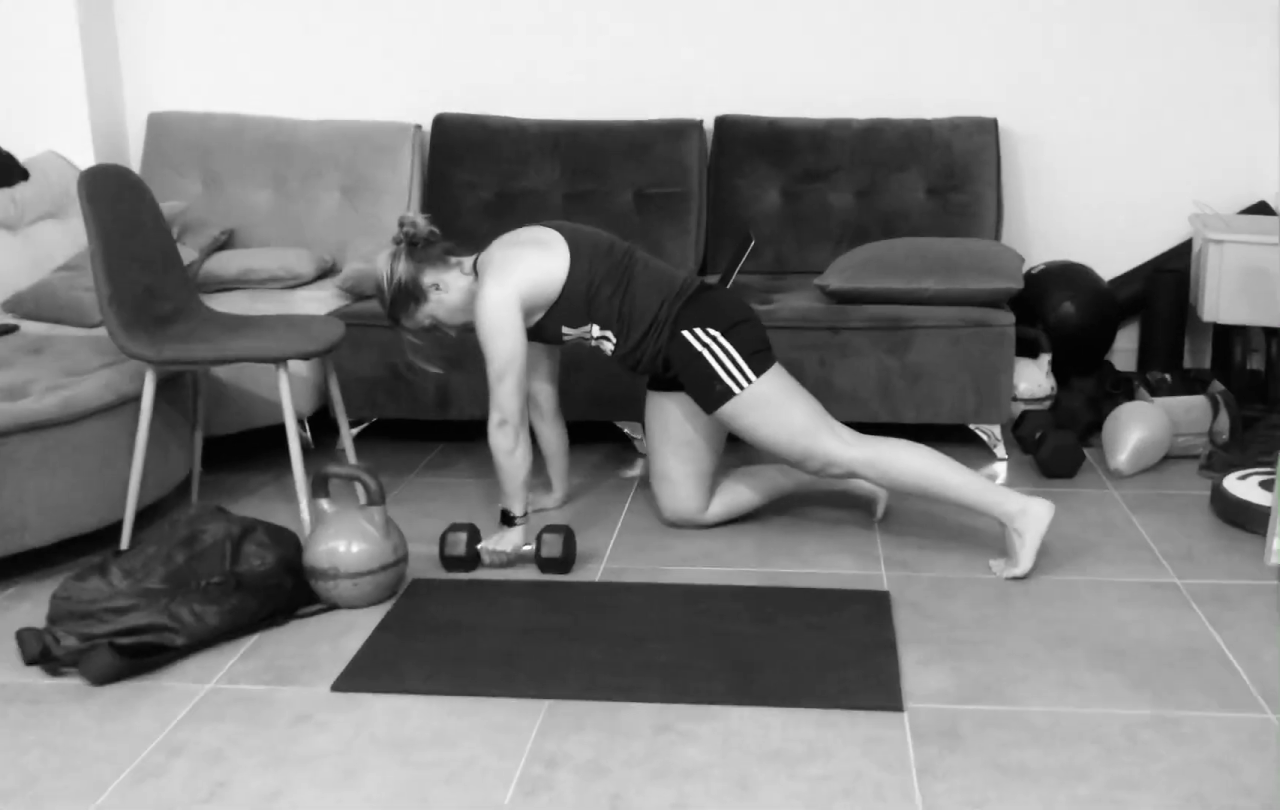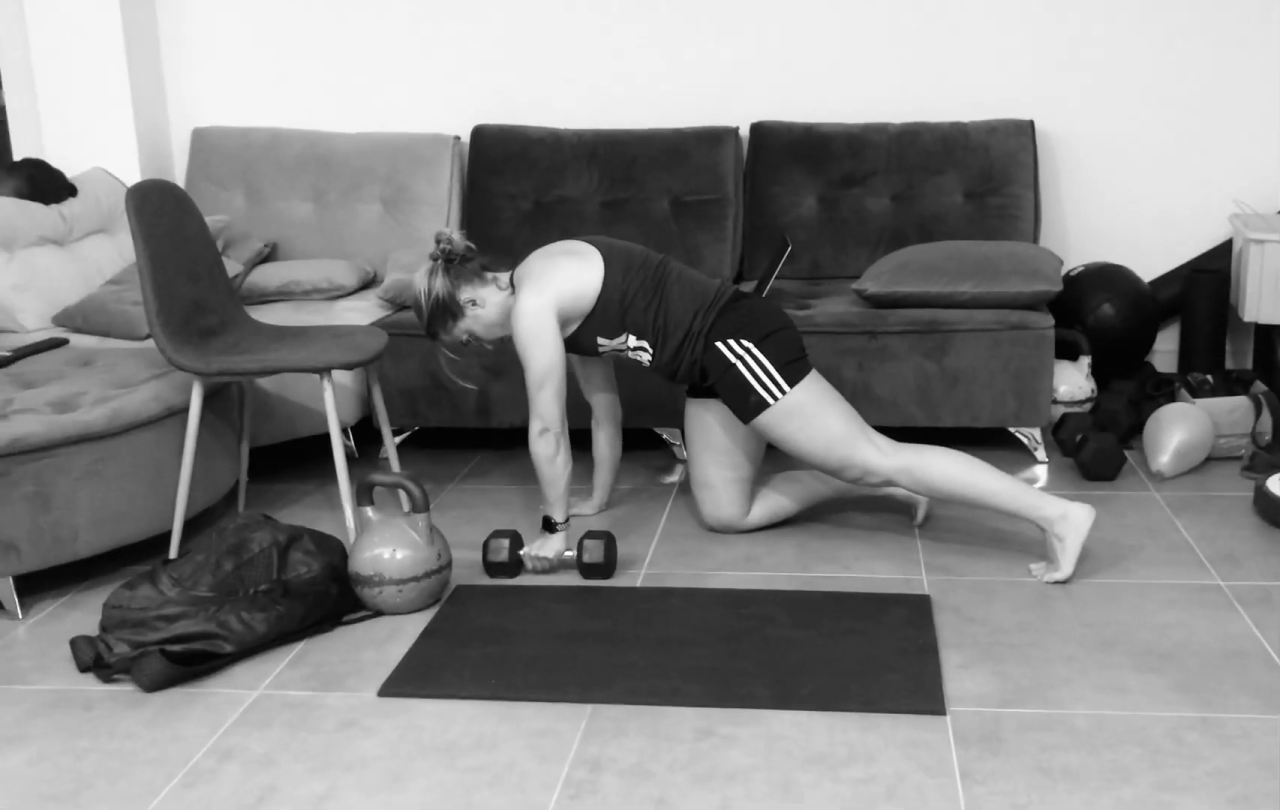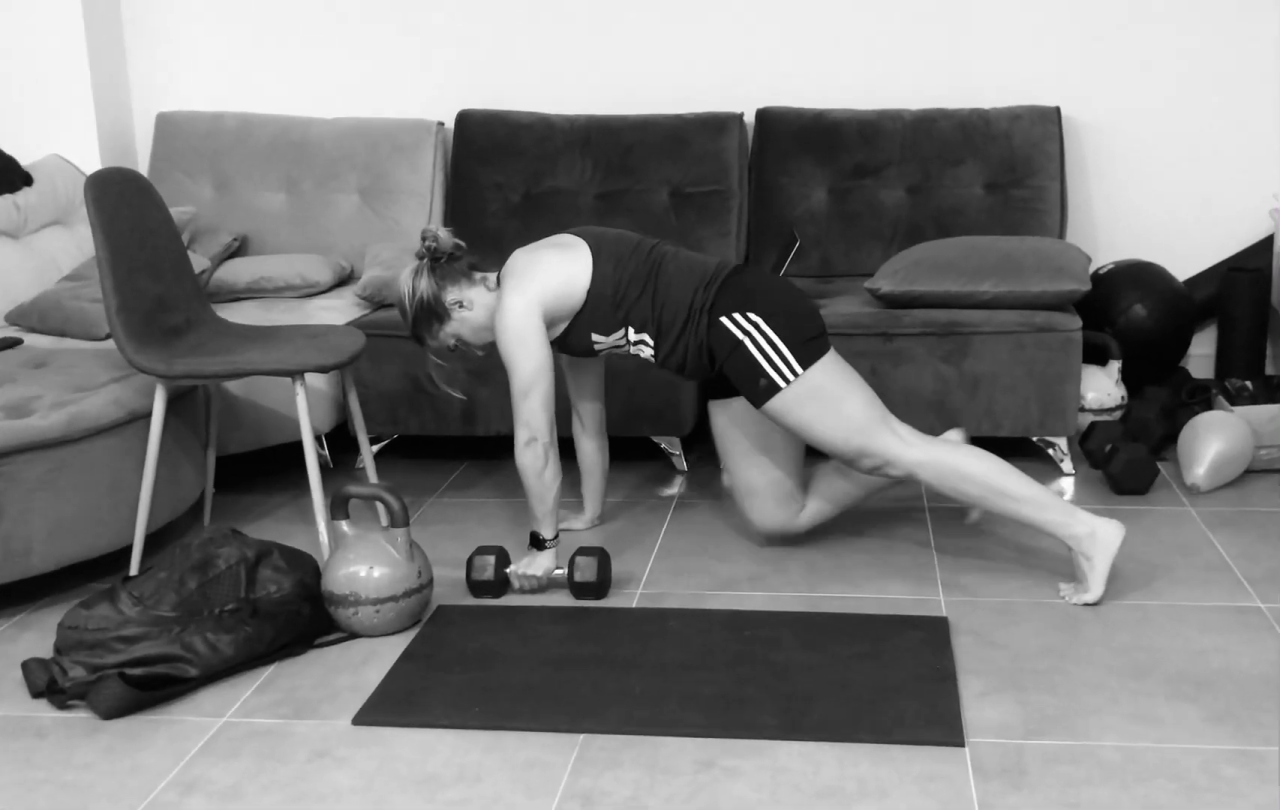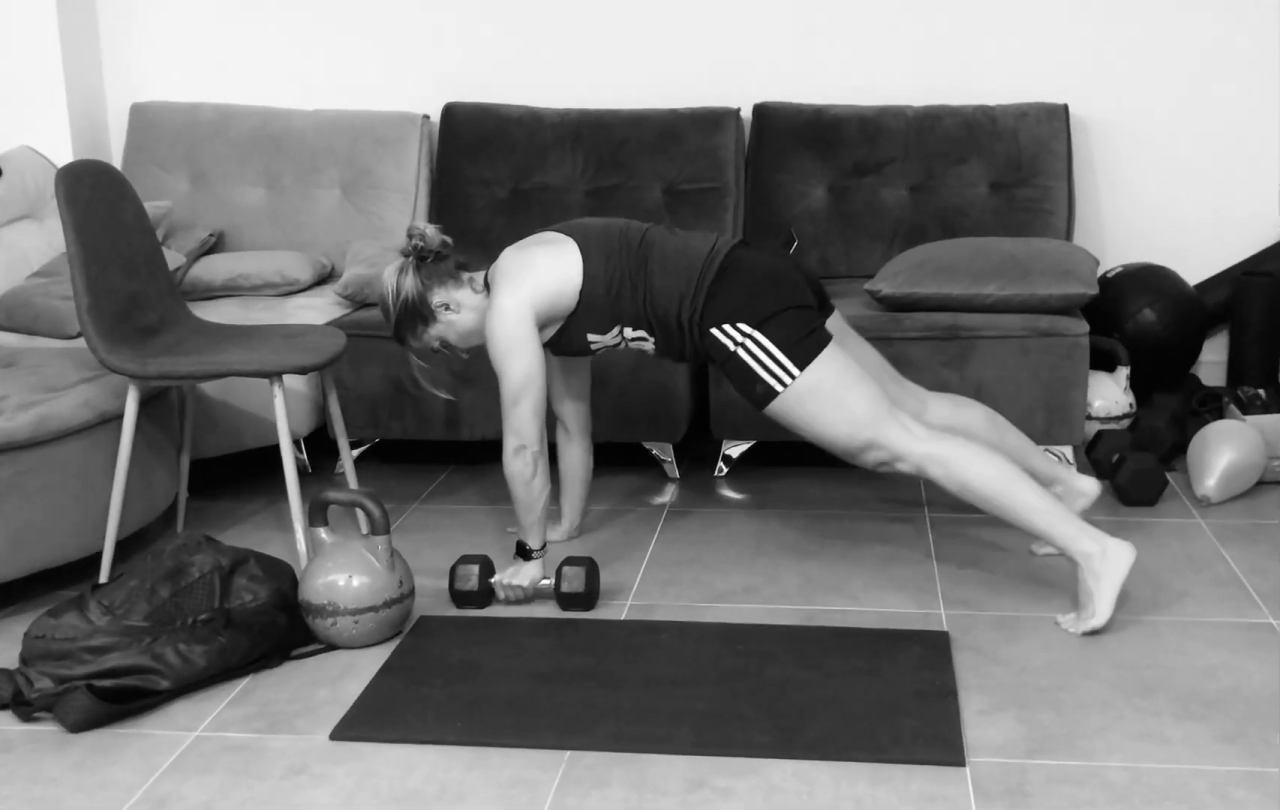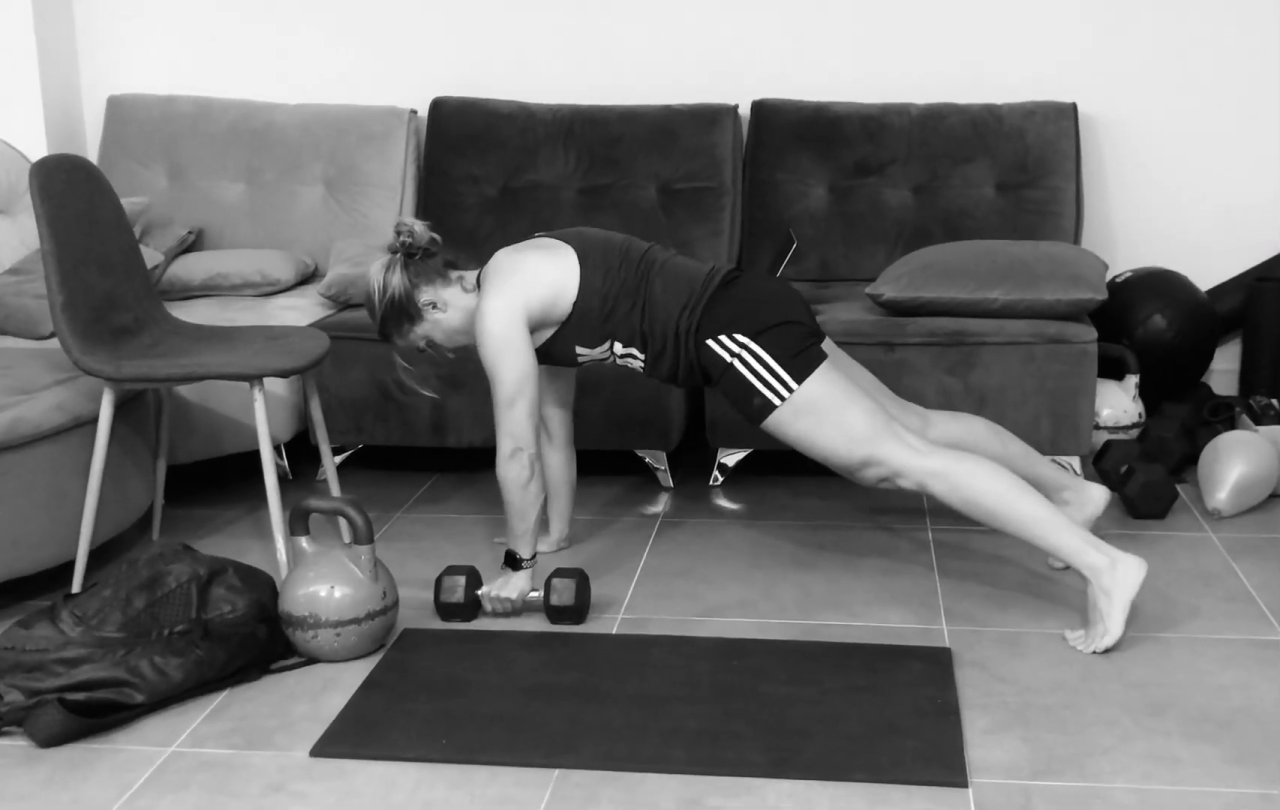
dt=0.7s
person 1, frame 1
left shoulder: (493, 291)
right shoulder: (514, 274)
left elbow: (506, 420)
right elbow: (541, 394)
left wrist: (511, 519)
right wrist: (557, 490)
left hip: (700, 332)
right hip: (676, 349)
left knee: (834, 447)
right knee: (684, 508)
left ankle: (1016, 510)
right ankle: (831, 480)
person 1, frame 2
left shoulder: (530, 302)
right shoulder: (557, 287)
left elbow: (546, 430)
right elbow: (603, 400)
left wrist: (553, 526)
right wrist: (597, 498)
left hip: (737, 339)
right hip: (718, 354)
left knee: (872, 455)
right knee: (726, 513)
left ankle: (1058, 514)
right ankle: (877, 485)
person 1, frame 3
left shoulder: (516, 302)
right shoulder: (549, 293)
left elbow: (533, 438)
right elbow: (588, 407)
left wrist: (542, 541)
right wrist: (589, 512)
left hip: (745, 320)
right hip: (733, 339)
left knee: (890, 446)
right knee: (779, 514)
left ankle: (1085, 531)
right ankle: (917, 465)
person 1, frame 4
left shoulder: (507, 305)
right shoulder: (539, 286)
left elbow: (522, 445)
right elbow: (571, 413)
left wrist: (530, 552)
right wrist: (568, 523)
left hip: (739, 309)
right hip: (757, 281)
left knee: (897, 442)
right knee: (909, 405)
left ankle: (1094, 551)
right ankle: (1067, 483)
person 1, frame 5
left shoulder: (497, 307)
right shoulder: (524, 284)
left elbow: (517, 449)
right elbow: (553, 421)
left wrist: (519, 564)
right wrist: (556, 531)
left hip: (734, 330)
right hip: (745, 313)
left knee: (899, 458)
right knee: (909, 422)
left ankle: (1104, 565)
right ankle: (1073, 492)
